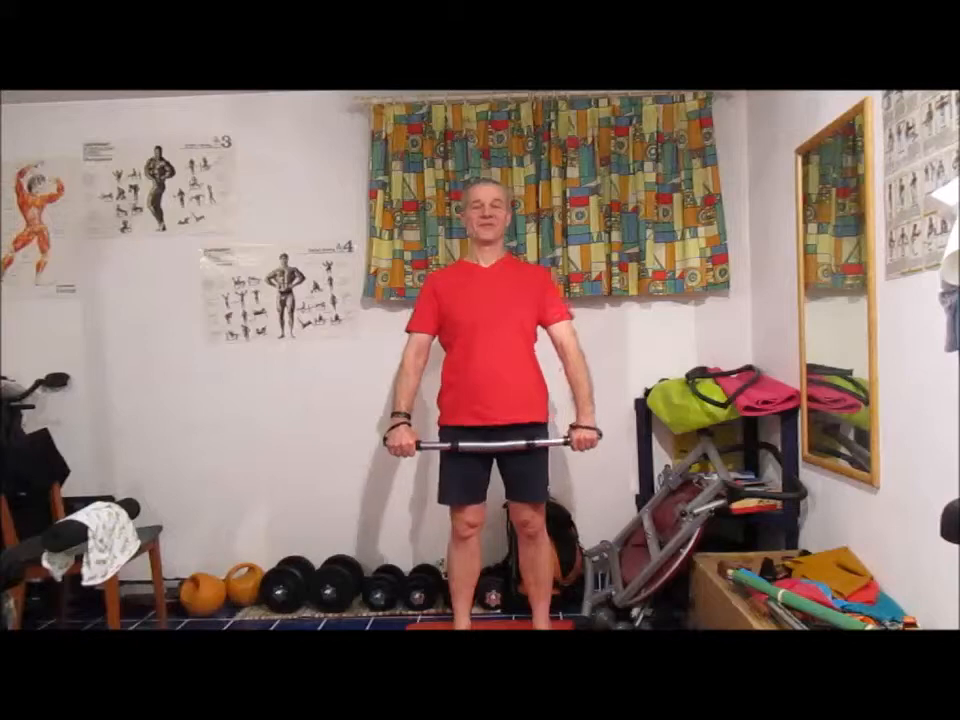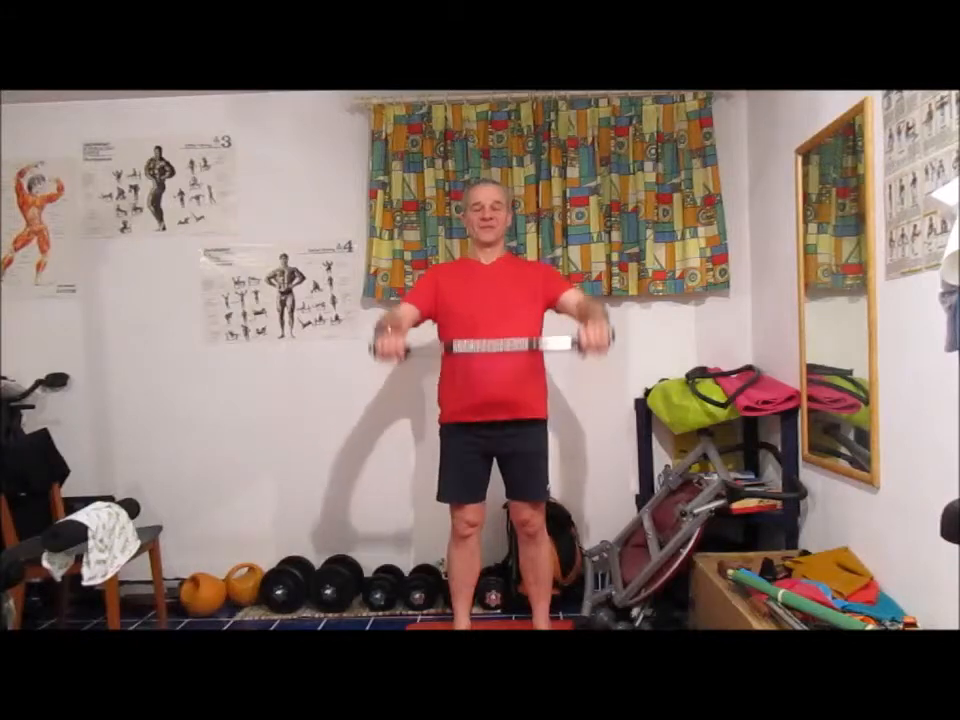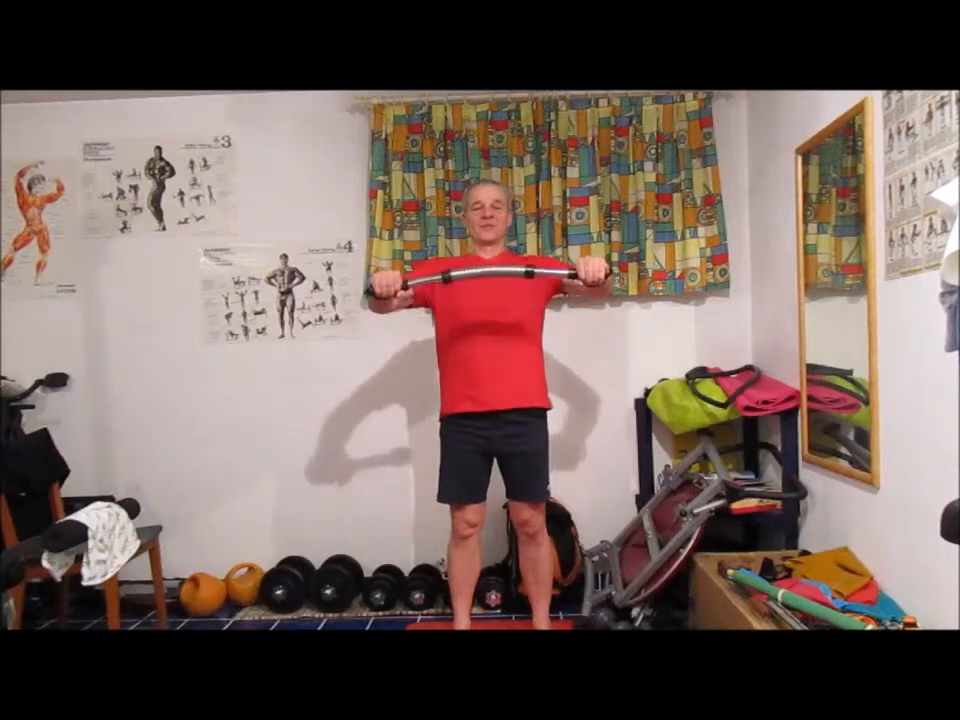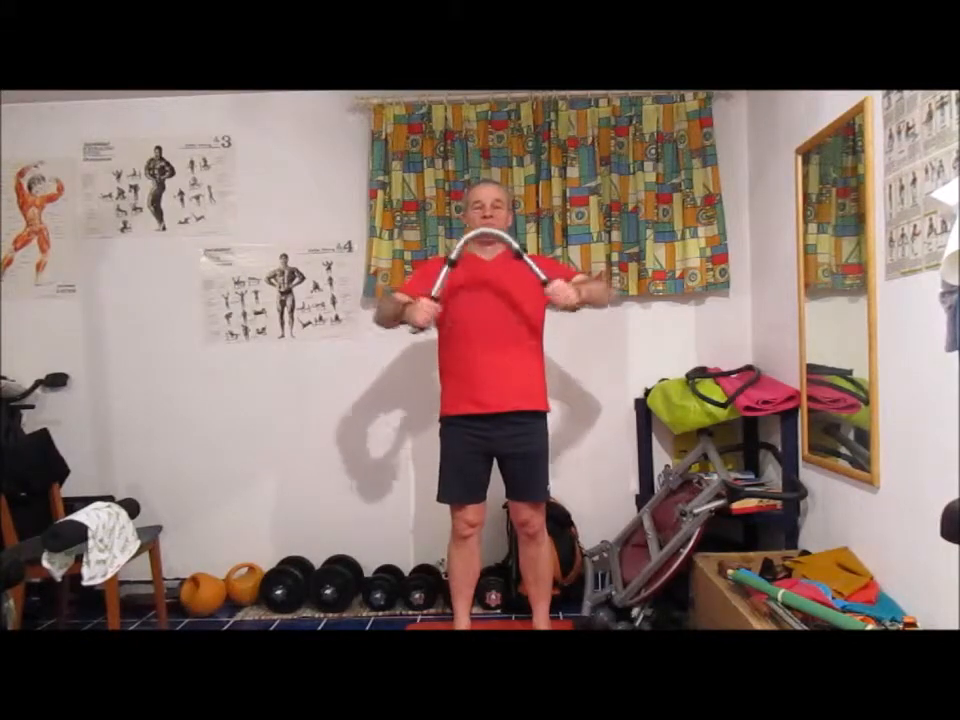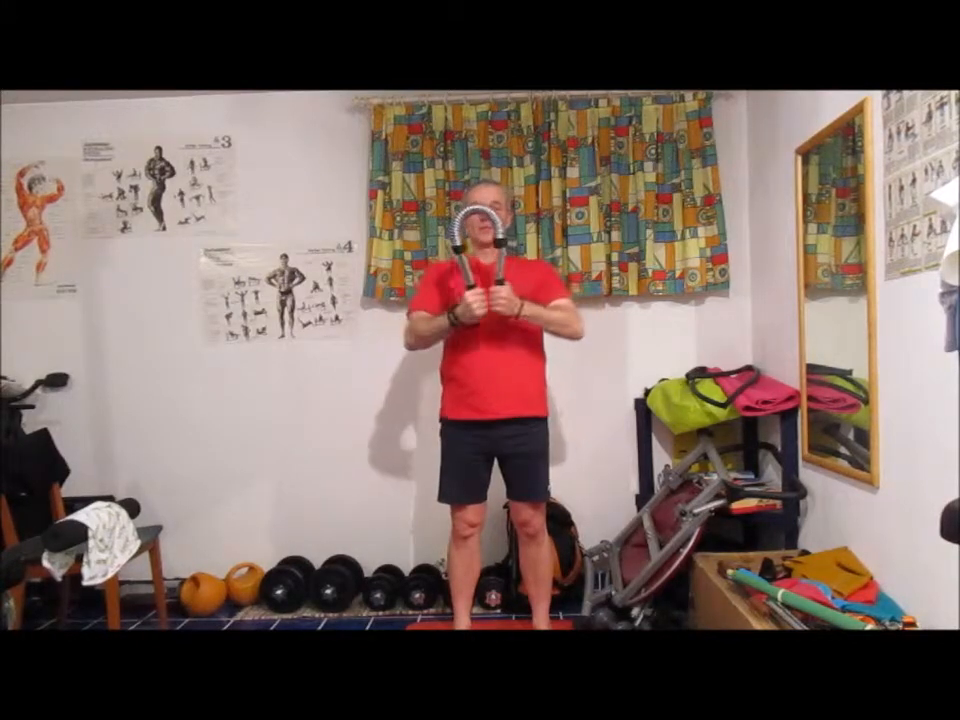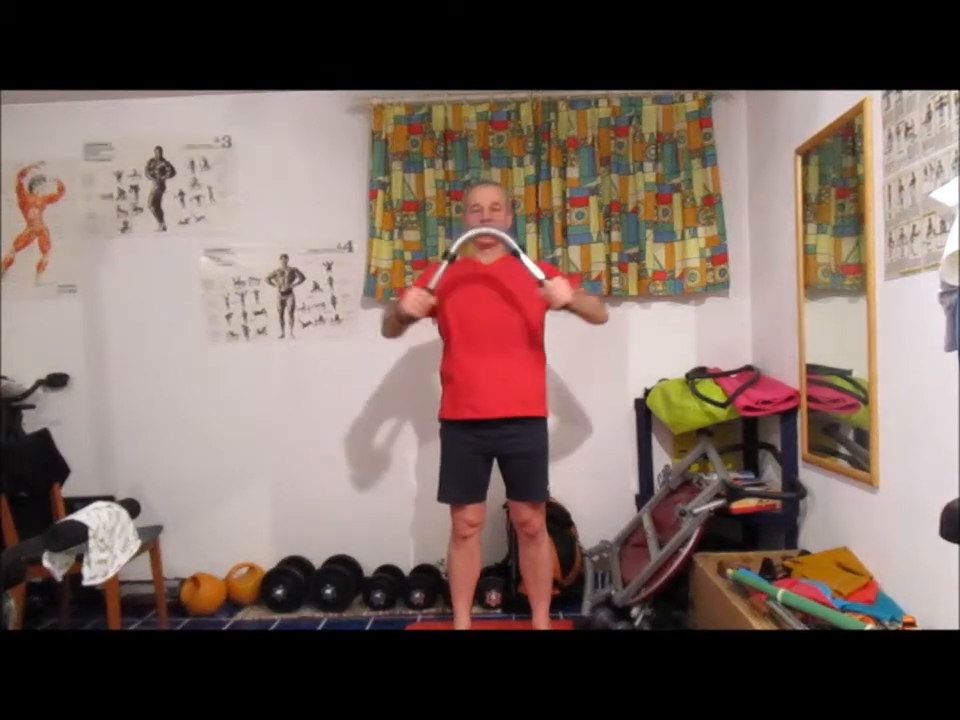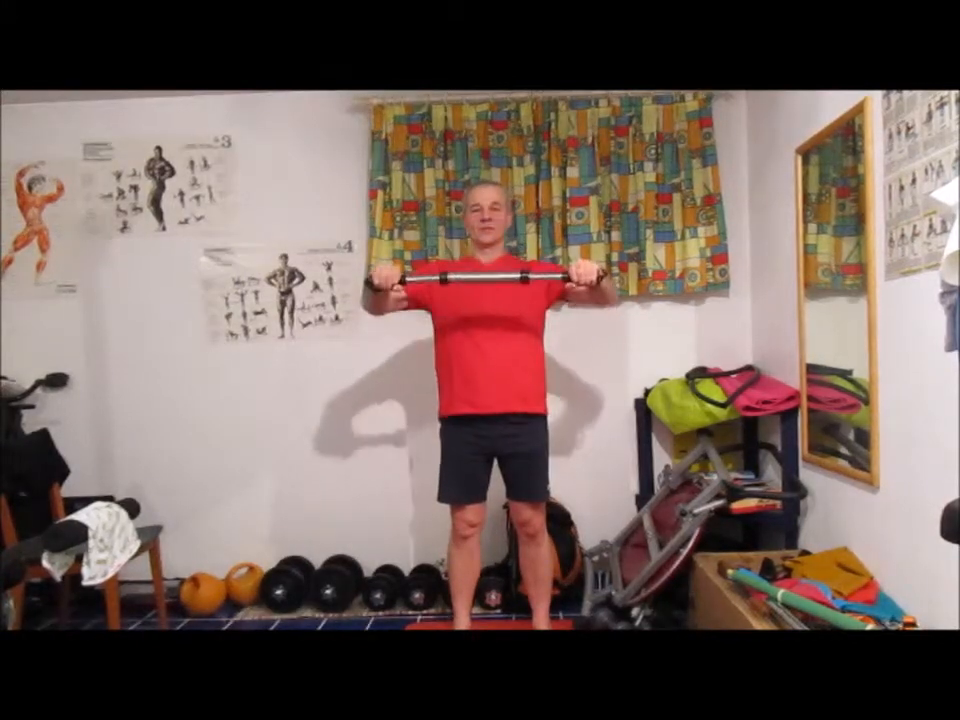
dt=0.4s
person 1, frame 1
left shoulder: (535, 277)
right shoulder: (440, 282)
left elbow: (569, 345)
right elbow: (414, 352)
left wrist: (585, 414)
right wrist: (401, 417)
left hip: (525, 422)
right hip: (461, 425)
left knee: (531, 524)
right knee: (465, 526)
left ankle: (541, 623)
right ankle: (461, 623)
person 1, frame 2
left shoulder: (536, 274)
right shoulder: (440, 277)
left elbow: (580, 302)
right elbow: (402, 315)
left wrist: (595, 319)
right wrist: (388, 330)
left hip: (524, 418)
right hip: (462, 421)
left knee: (530, 523)
right knee: (465, 524)
left ankle: (541, 623)
right ankle: (461, 623)
person 1, frame 3
left shoulder: (537, 268)
right shoulder: (438, 271)
left elbow: (597, 283)
right elbow: (384, 302)
left wrist: (598, 271)
right wrist: (381, 287)
left hip: (524, 416)
right hip: (462, 419)
left knee: (531, 523)
right knee: (465, 525)
left ankle: (542, 622)
right ankle: (461, 623)
person 1, frame 4
left shoulder: (538, 267)
right shoulder: (439, 269)
left elbow: (603, 292)
right elbow: (383, 313)
left wrist: (574, 293)
right wrist: (408, 312)
left hip: (524, 416)
right hip: (462, 419)
left knee: (531, 523)
right knee: (465, 524)
left ankle: (542, 623)
right ankle: (461, 623)
person 1, frame 5
left shoulder: (538, 272)
right shoulder: (440, 274)
left elbow: (574, 326)
right elbow: (412, 337)
left wrist: (519, 307)
right wrist: (457, 316)
left hip: (524, 419)
right hip: (463, 421)
left knee: (531, 524)
right knee: (465, 525)
left ankle: (541, 623)
right ankle: (461, 623)
person 1, frame 6
left shoulder: (537, 272)
right shoulder: (441, 276)
left elbow: (600, 315)
right elbow: (390, 329)
left wrist: (573, 296)
right wrist: (402, 311)
left hip: (524, 419)
right hip: (462, 422)
left knee: (530, 524)
right knee: (465, 525)
left ankle: (541, 622)
right ankle: (461, 623)
person 1, frame 7
left shoulder: (538, 273)
right shoulder: (438, 275)
left elbow: (608, 298)
right elbow: (376, 306)
left wrist: (595, 276)
right wrist: (377, 285)
left hip: (524, 419)
right hip: (462, 421)
left knee: (531, 523)
right knee: (466, 525)
left ankle: (542, 622)
right ankle: (461, 623)
